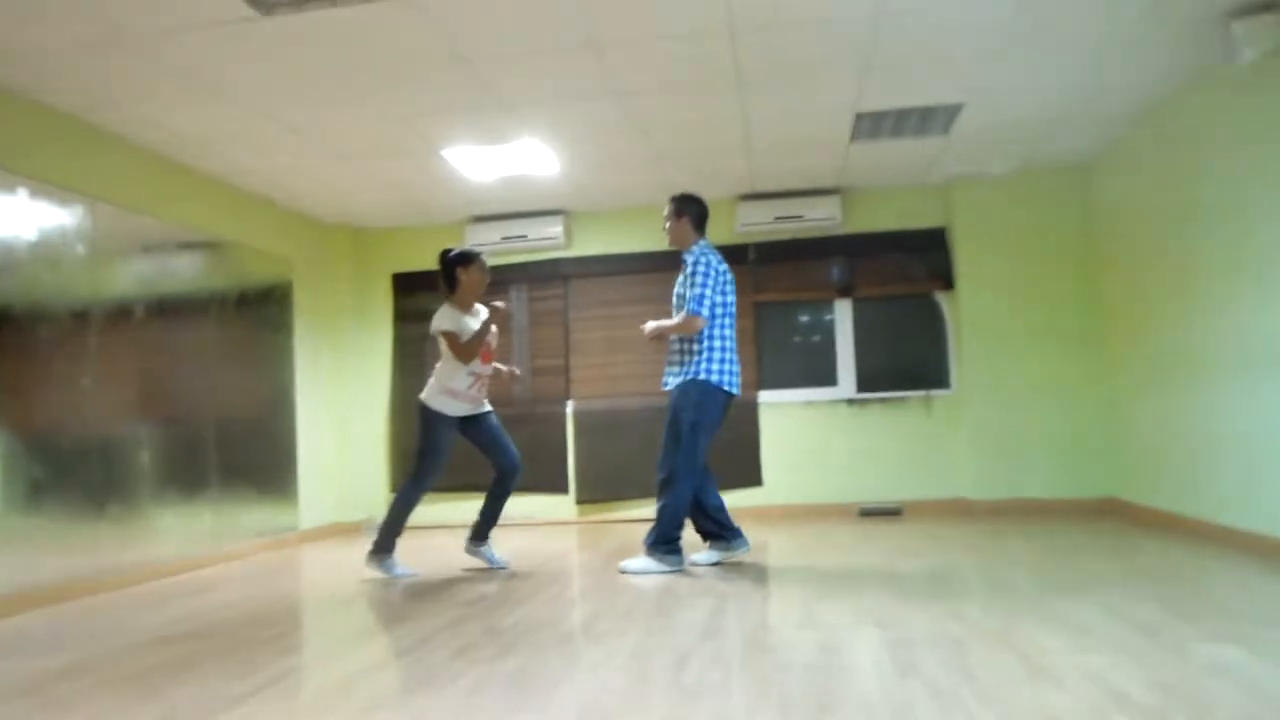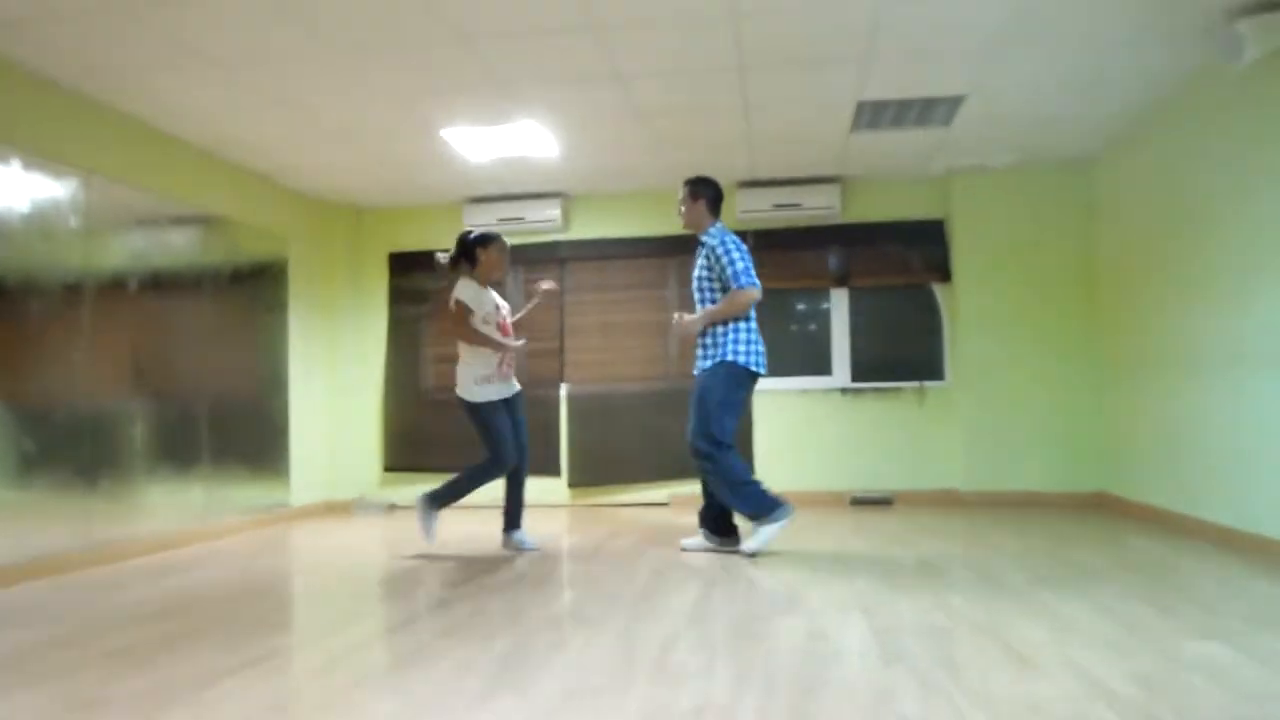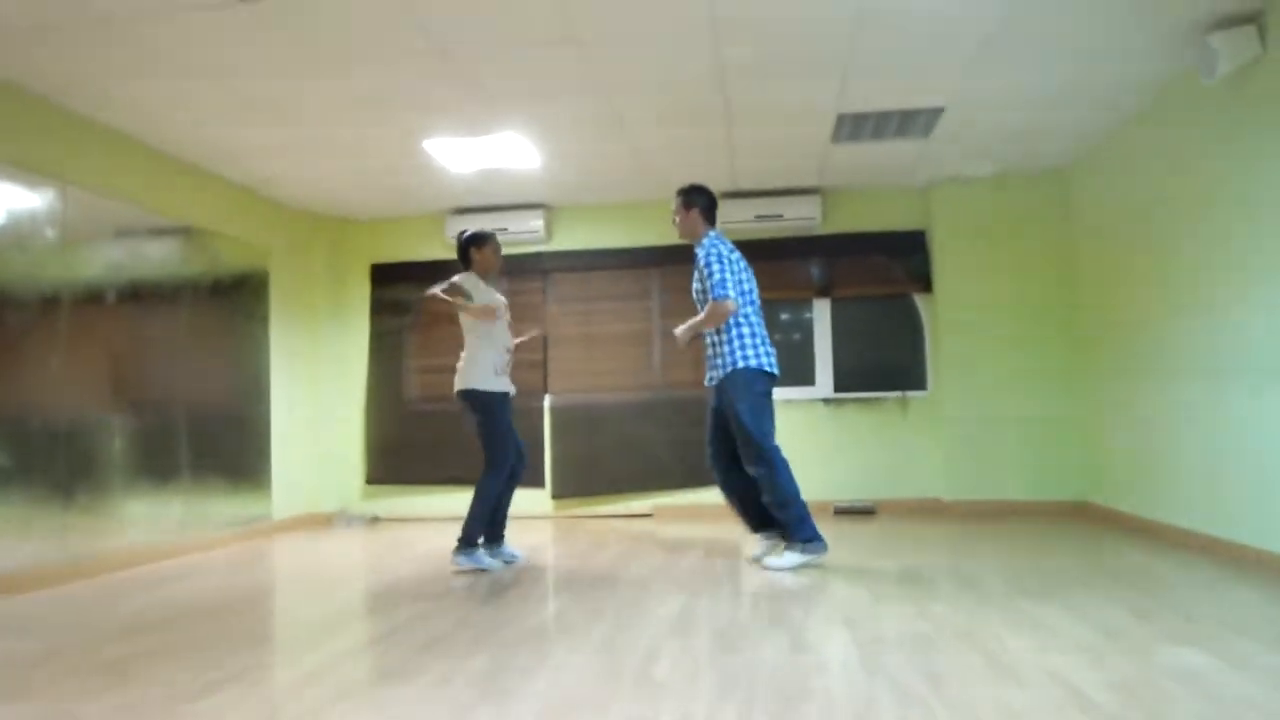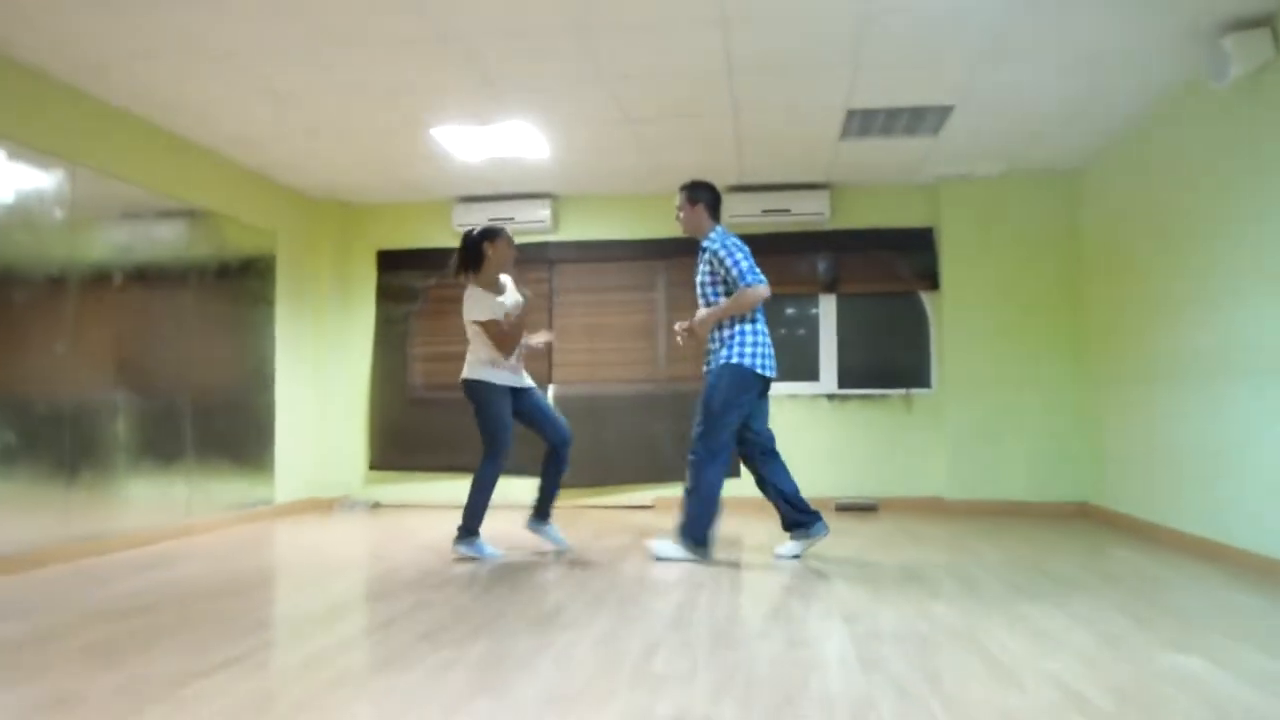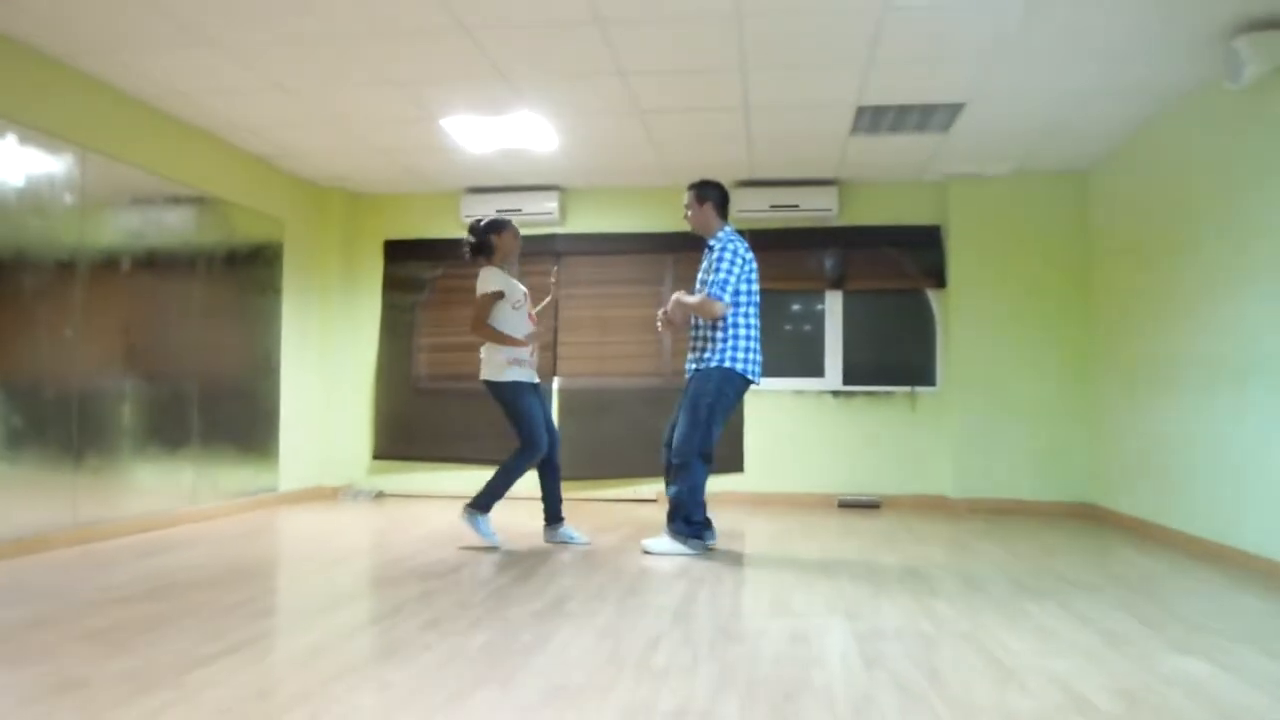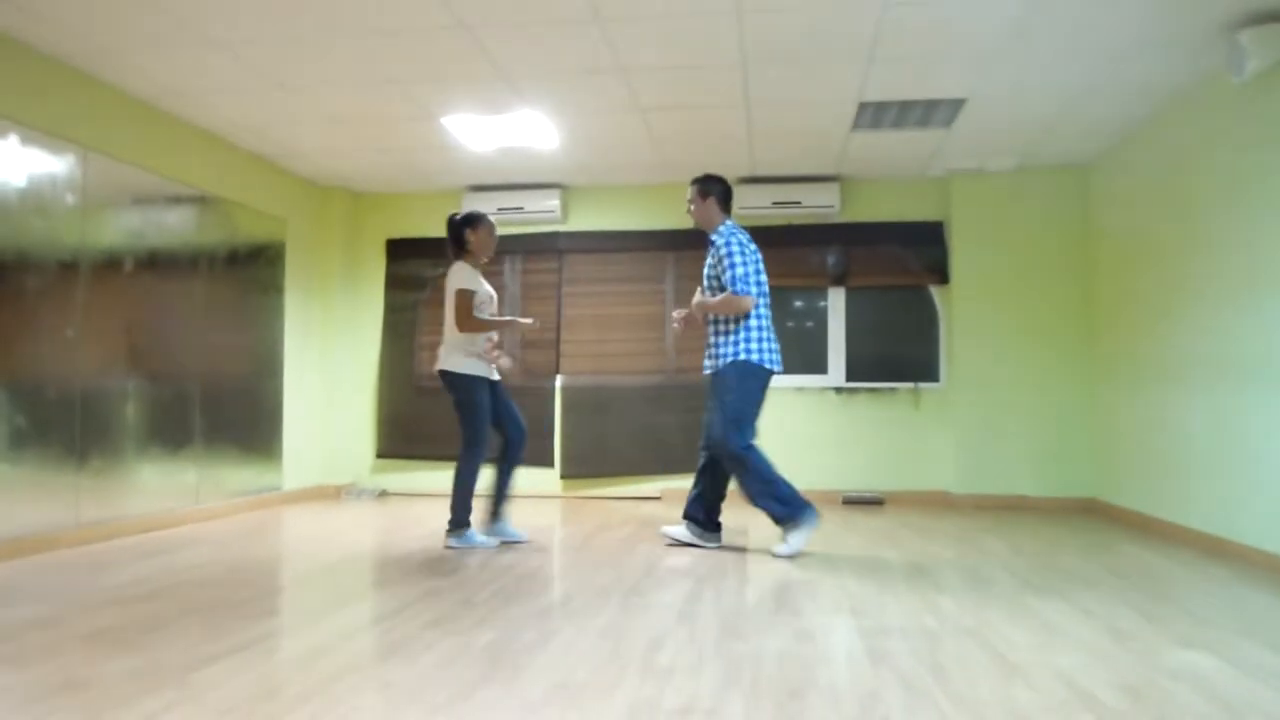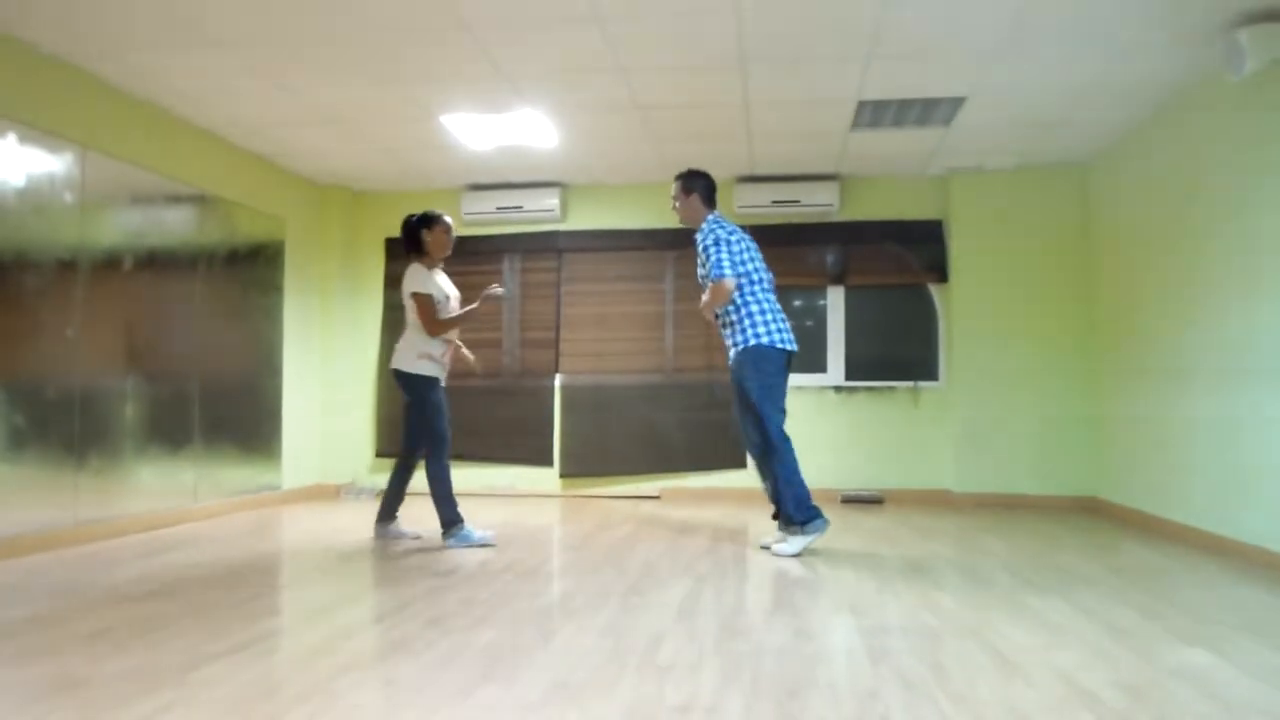
dt=0.3s
person 1, frame 1
left shoulder: (702, 262)
right shoulder: (701, 264)
left elbow: (690, 322)
left wrist: (656, 328)
right wrist: (667, 331)
left hip: (702, 378)
right hip: (698, 379)
left knee: (677, 464)
right knee: (688, 463)
left ankle: (663, 550)
right ankle: (723, 537)
person 1, frame 2
left shoulder: (722, 245)
right shoulder: (711, 247)
left elbow: (749, 294)
left wrist: (701, 319)
right wrist: (695, 321)
left hip: (729, 358)
right hip: (719, 359)
left knee: (707, 442)
right knee: (714, 443)
left ankle: (768, 510)
right ankle: (719, 530)
person 1, frame 3
left shoulder: (711, 251)
right shoulder: (718, 251)
left elbow: (725, 307)
left wrist: (689, 327)
right wrist: (695, 331)
left hip: (742, 365)
right hip: (737, 366)
left knee: (759, 453)
right knee: (723, 454)
left ankle: (805, 539)
right ankle: (772, 529)
person 1, frame 4
left shoulder: (723, 246)
right shoulder: (715, 250)
left elbow: (758, 291)
left wrist: (711, 315)
right wrist: (697, 326)
left hip: (736, 361)
right hip: (745, 361)
left knee: (707, 448)
right knee: (756, 448)
left ankle: (693, 539)
right ankle: (804, 523)
person 1, frame 5
left shoulder: (729, 248)
right shoulder: (716, 250)
left elbow: (713, 307)
left wrist: (681, 301)
right wrist: (678, 315)
left hip: (725, 363)
right hip: (708, 364)
left knee: (688, 446)
right knee: (678, 442)
left ankle: (687, 532)
right ankle: (694, 527)
person 1, frame 6
left shoulder: (731, 244)
right shoulder: (724, 245)
left elbow: (743, 303)
left wrist: (703, 303)
right wrist: (695, 315)
left hip: (743, 358)
right hip: (731, 358)
left knee: (731, 443)
right knee: (716, 441)
left ankle: (796, 515)
right ankle: (701, 524)
person 1, frame 7
left shoulder: (711, 235)
right shoulder: (732, 233)
left elbow: (724, 286)
left wrist: (707, 305)
right wrist: (715, 304)
left hip: (756, 343)
right hip: (770, 340)
left knee: (762, 432)
right knee: (765, 431)
left ankle: (803, 515)
right ankle: (798, 519)
person 2, frame 1
left shoulder: (480, 310)
right shoulder: (445, 316)
right elbow: (464, 355)
left wrist: (499, 368)
right wrist: (490, 320)
left hip: (476, 407)
right hip: (442, 405)
left knee: (510, 464)
right knee: (423, 478)
left ankle: (479, 538)
right ankle: (381, 551)
person 2, frame 2
left shoulder: (489, 292)
right shoulder: (467, 287)
left elbow: (506, 327)
right elbow: (459, 329)
left wrist: (535, 299)
right wrist: (504, 345)
left hip: (507, 387)
right hip: (480, 389)
left knee: (519, 456)
right knee: (503, 460)
left ankle: (512, 529)
right ankle: (434, 501)
person 2, frame 3
left shoulder: (485, 291)
right shoulder: (469, 282)
right elbow: (434, 294)
left wrist: (531, 335)
right wrist: (468, 306)
left hip: (494, 385)
right hip: (481, 385)
left knee: (513, 462)
right knee: (502, 463)
left ankle: (493, 540)
right ankle: (467, 547)
person 2, frame 4
left shoulder: (506, 282)
right shoulder: (476, 298)
right elbow: (506, 347)
left wrist: (531, 340)
right wrist: (522, 309)
left hip: (516, 380)
right hip: (486, 381)
left knee: (561, 437)
right knee: (497, 454)
left ankle: (541, 517)
right ankle: (467, 536)
person 2, frame 5
left shoulder: (503, 279)
right shoulder: (493, 275)
left elbow: (524, 323)
right elbow: (477, 324)
left wrist: (551, 297)
right wrist: (519, 341)
left hip: (522, 373)
right hip: (505, 374)
left knee: (548, 444)
right knee: (535, 446)
left ankle: (554, 524)
right ankle: (478, 509)
person 2, frame 6
left shoulder: (475, 275)
right shoulder: (463, 273)
right elbow: (464, 323)
left wrist: (495, 352)
right wrist: (513, 323)
left hip: (482, 371)
right hip: (463, 369)
left knee: (516, 435)
right knee: (476, 445)
left ankle: (497, 517)
right ankle: (459, 528)
person 2, frame 7
left shoulder: (438, 275)
right shoulder: (418, 275)
right elbow: (433, 326)
left wrist: (458, 347)
right wrist: (478, 304)
left hip: (431, 369)
right hip: (418, 368)
left knee: (415, 445)
right knee: (437, 442)
left ankle: (386, 520)
right ankle: (454, 527)
